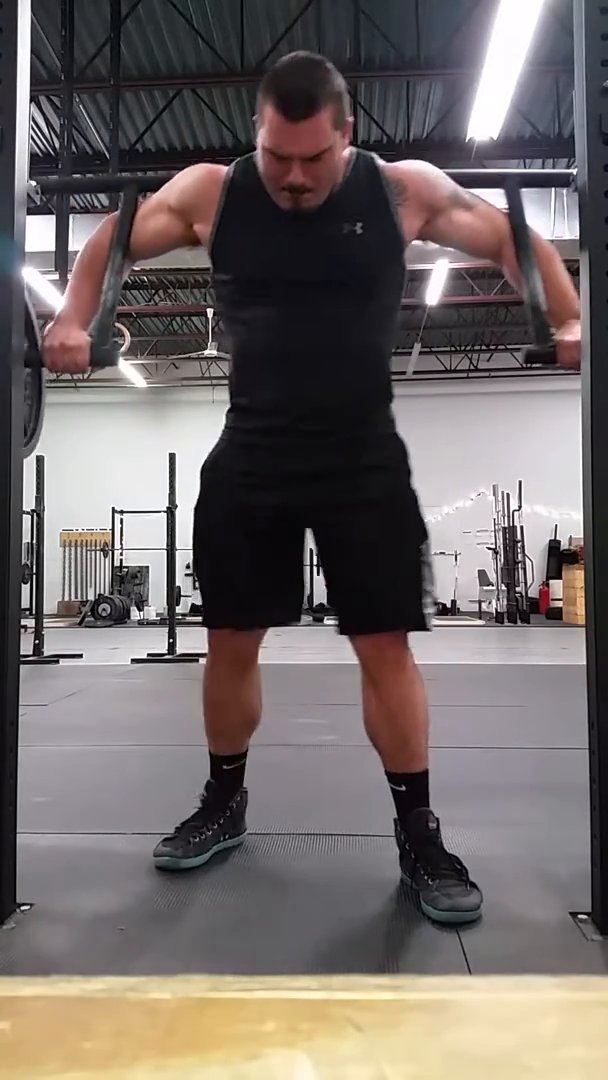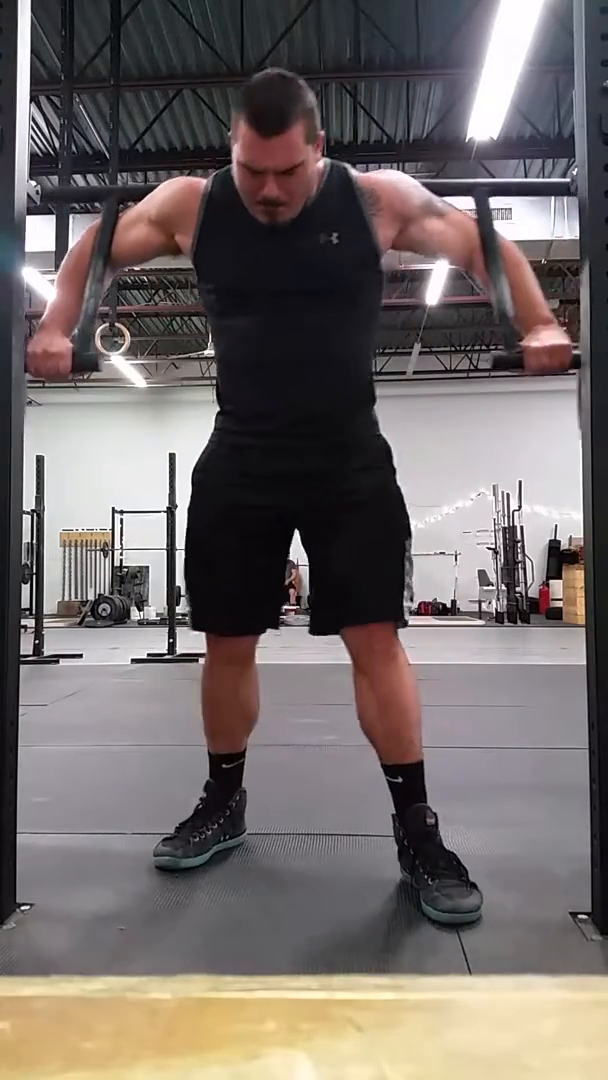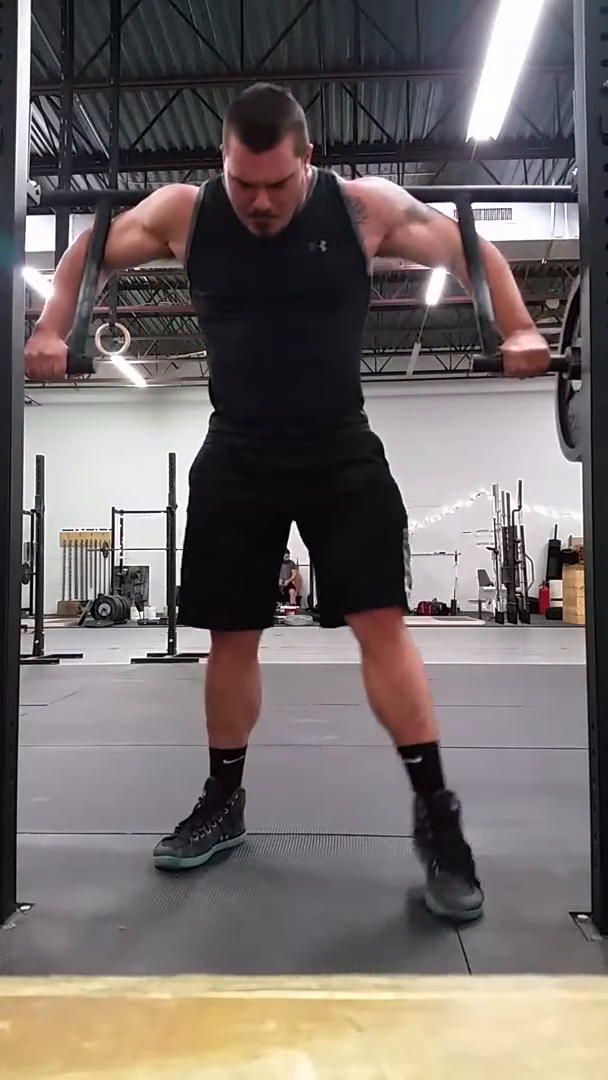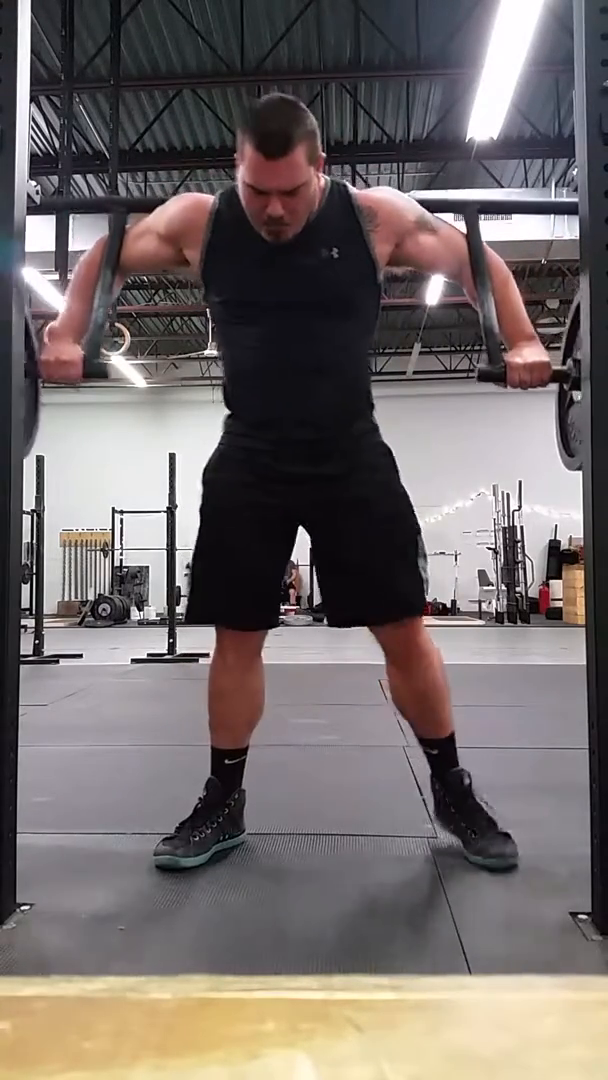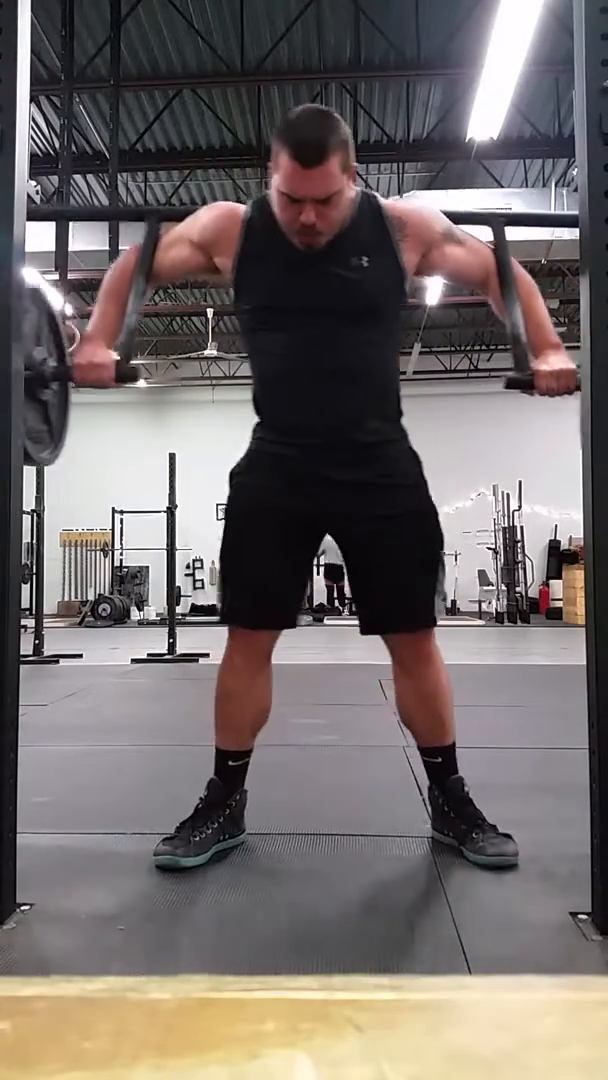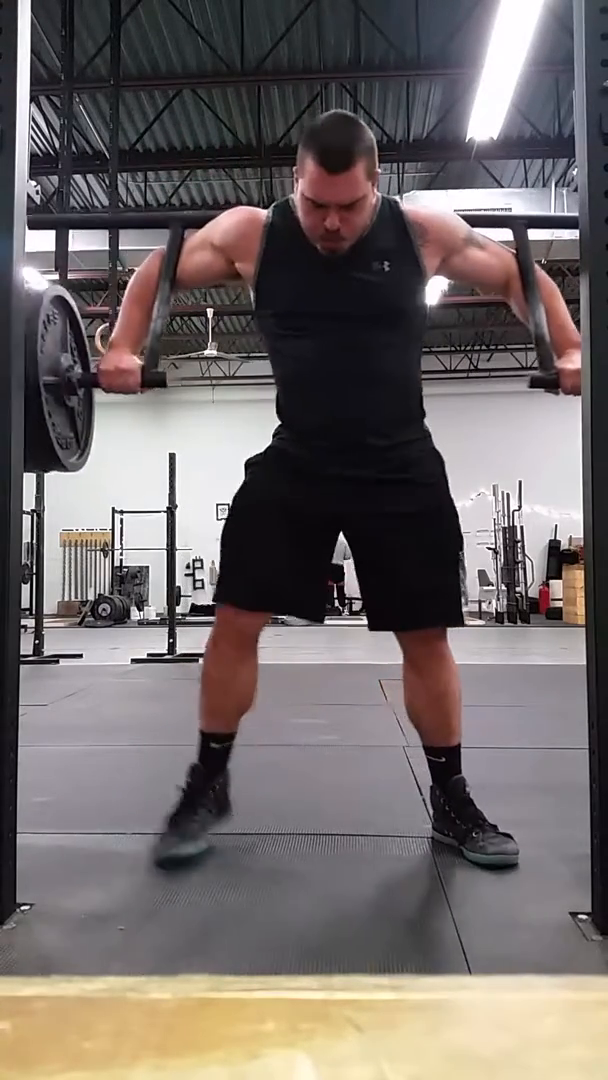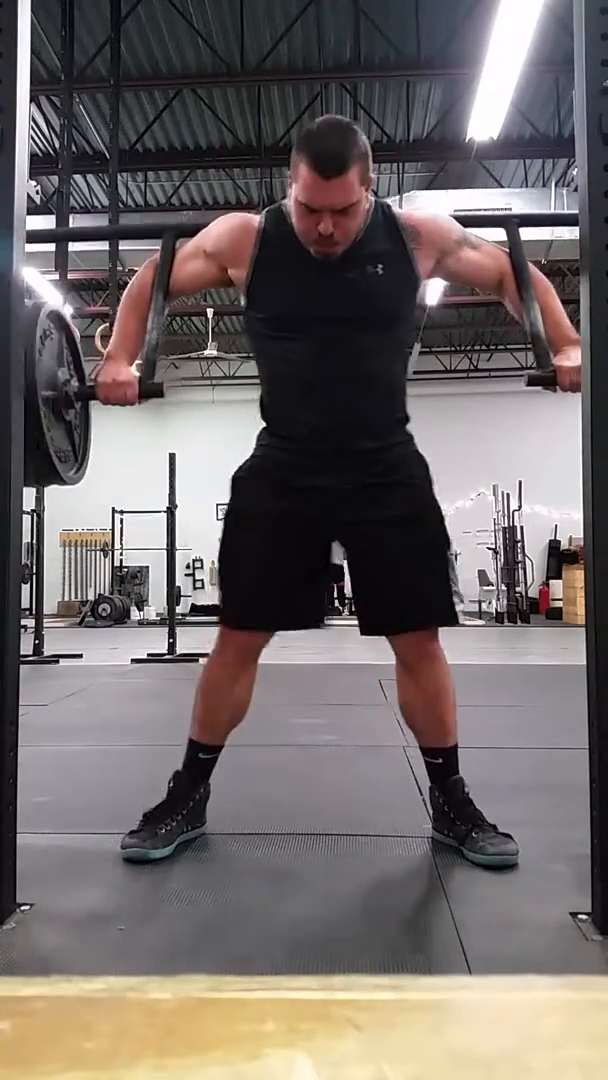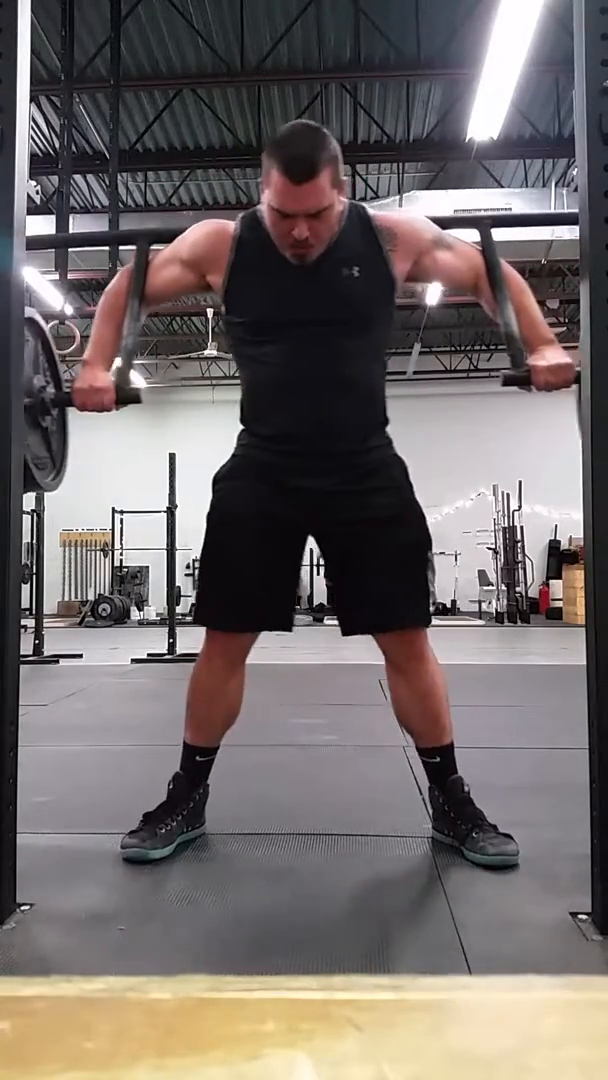
dt=0.2s
person 1, frame 1
left shoulder: (402, 189)
right shoulder: (210, 193)
left elbow: (510, 238)
right elbow: (110, 239)
left wrist: (568, 321)
right wrist: (74, 322)
left hip: (363, 459)
right hip: (249, 457)
left knee: (384, 645)
right knee: (230, 643)
left ankle: (418, 835)
right ankle: (224, 801)
person 1, frame 2
left shoulder: (378, 199)
right shoulder: (192, 205)
left elbow: (486, 245)
right elbow: (94, 249)
left wrist: (538, 326)
right wrist: (57, 328)
left hip: (349, 459)
right hip: (240, 459)
left knee: (375, 637)
right knee: (228, 640)
left ankle: (416, 830)
right ankle: (223, 802)
person 1, frame 3
left shoulder: (366, 205)
right shoulder: (182, 211)
left elbow: (469, 250)
right elbow: (88, 254)
left wrist: (517, 330)
right wrist: (53, 332)
left hip: (343, 455)
right hip: (237, 458)
left knee: (383, 624)
right knee: (230, 636)
left ankle: (436, 816)
right ankle: (224, 801)
person 1, frame 4
left shoulder: (376, 216)
right shoulder: (198, 220)
left elbow: (475, 261)
right elbow: (105, 259)
left wrist: (521, 342)
right wrist: (67, 337)
left hip: (353, 460)
right hip: (249, 462)
left knee: (403, 631)
right knee: (236, 636)
left ankle: (454, 793)
right ankle: (223, 801)
person 1, frame 5
left shoulder: (404, 227)
right shoulder: (230, 229)
left elbow: (497, 272)
right elbow: (135, 266)
left wrist: (547, 350)
right wrist: (100, 341)
left hip: (381, 468)
right hip: (276, 467)
left knee: (412, 639)
right knee: (249, 638)
left ankle: (450, 801)
right ankle: (224, 802)
person 1, frame 6
left shoulder: (425, 232)
right shoulder: (251, 233)
left elbow: (518, 276)
right elbow: (157, 272)
left wrist: (568, 350)
right wrist: (125, 348)
left hip: (400, 468)
right hip: (294, 465)
left knee: (426, 638)
right knee: (237, 620)
left ankle: (451, 801)
right ankle: (207, 785)
person 1, frame 7
left shoulder: (416, 235)
right shoulder: (243, 239)
left elbow: (510, 274)
right elbow: (151, 282)
left wrist: (566, 346)
right wrist: (120, 360)
left hip: (386, 471)
right hip: (280, 472)
left knee: (418, 641)
right knee: (239, 639)
left ankle: (451, 803)
right ankle: (188, 795)
person 1, frame 8
left shoulder: (393, 237)
right shoulder: (221, 244)
left elbow: (490, 274)
right elbow: (127, 288)
left wrist: (541, 346)
right wrist: (97, 365)
left hip: (365, 471)
right hip: (261, 472)
left knee: (406, 638)
right knee: (226, 639)
left ankle: (451, 802)
right ankle: (186, 797)
